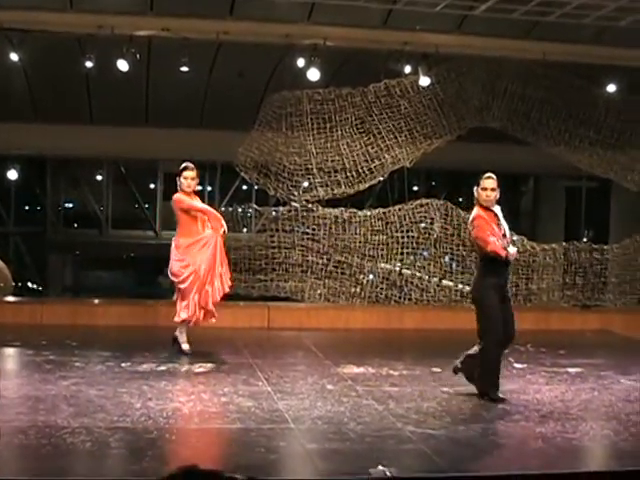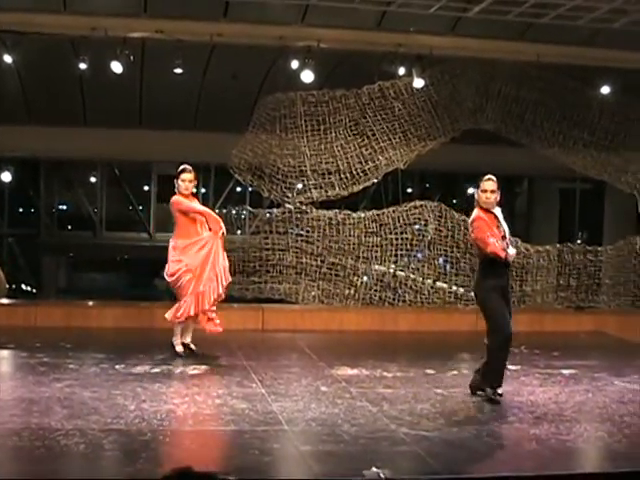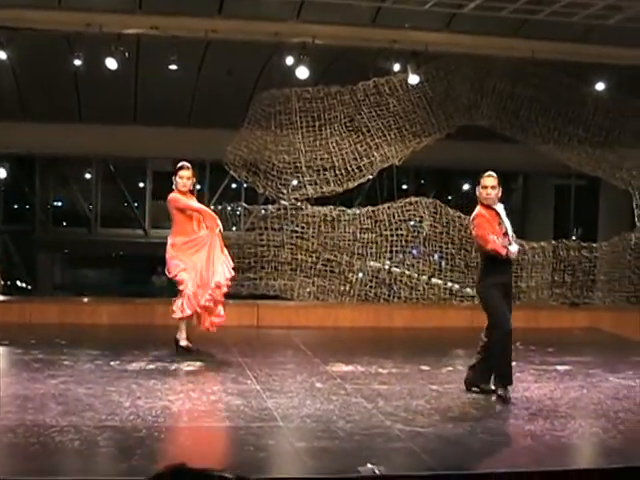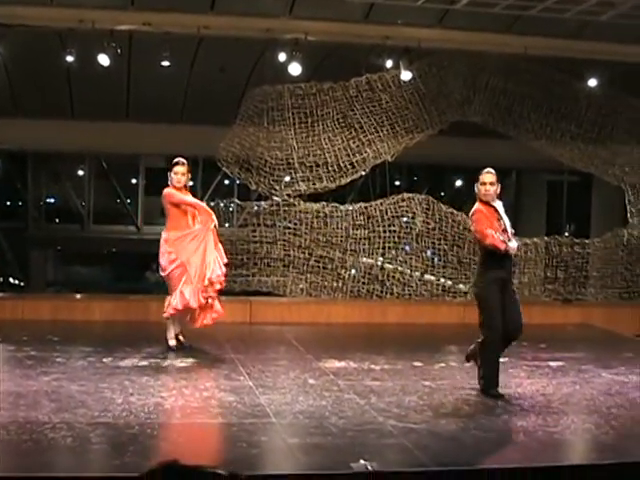
dt=0.2s
person 1, frame 1
left shoulder: (496, 214)
right shoulder: (478, 217)
left elbow: (505, 243)
right elbow: (489, 245)
left wrist: (509, 250)
right wrist: (506, 253)
left hip: (499, 281)
right hip: (487, 282)
left knee: (507, 333)
right knee: (494, 335)
left ankle: (468, 364)
right ankle: (487, 387)
person 1, frame 2
left shoulder: (497, 215)
right shoulder: (478, 218)
left elbow: (506, 244)
right elbow: (488, 246)
left wrist: (509, 250)
right wrist: (505, 254)
left hip: (501, 283)
right hip: (488, 284)
left knee: (503, 335)
right knee: (500, 333)
left ankle: (482, 380)
right ankle: (490, 384)
person 1, frame 3
left shoulder: (499, 212)
right shoulder: (480, 215)
left elbow: (508, 241)
right elbow: (488, 243)
left wrist: (512, 247)
right wrist: (506, 251)
left hip: (504, 279)
right hip: (490, 281)
left knee: (495, 332)
right knee: (503, 330)
left ankle: (477, 377)
right ankle: (502, 383)
person 1, frame 4
left shoulder: (499, 208)
right shoulder: (479, 211)
left elbow: (508, 238)
right elbow: (487, 239)
left wrist: (511, 243)
right wrist: (506, 246)
left hip: (504, 276)
right hip: (488, 277)
left knee: (514, 327)
right knee: (493, 330)
left ankle: (479, 352)
right ankle: (489, 383)
person 2, frame 1
left shoulder: (195, 198)
right shoulder: (178, 198)
left elbow: (204, 222)
right elbow: (203, 209)
left wrist: (215, 229)
right wrist: (221, 221)
left hip: (199, 249)
right hip: (184, 249)
left knee: (199, 293)
right knee: (189, 293)
left ankle: (179, 333)
right ankle: (183, 339)
person 2, frame 2
left shoulder: (194, 201)
right shoulder: (176, 200)
left elbow: (202, 223)
right elbow: (201, 210)
left wrist: (214, 231)
right wrist: (219, 223)
left hip: (198, 252)
right hip: (182, 251)
left knee: (199, 295)
right knee: (186, 295)
left ankle: (187, 338)
right ankle: (177, 339)
person 2, frame 3
left shoulder: (192, 198)
right shoulder: (173, 197)
left elbow: (200, 221)
right elbow: (198, 208)
left wrist: (212, 228)
right wrist: (216, 221)
left hip: (196, 249)
right hip: (179, 249)
left knee: (199, 291)
right knee: (188, 289)
left ankle: (183, 336)
right ankle: (181, 336)
person 2, frame 4
left shoulder: (187, 194)
right shoulder: (168, 193)
left elbow: (195, 216)
right elbow: (193, 203)
left wrist: (207, 223)
right wrist: (211, 216)
left hip: (190, 245)
right hip: (173, 244)
left knee: (192, 288)
right knee: (179, 288)
left ankle: (178, 331)
right ankle: (170, 335)
